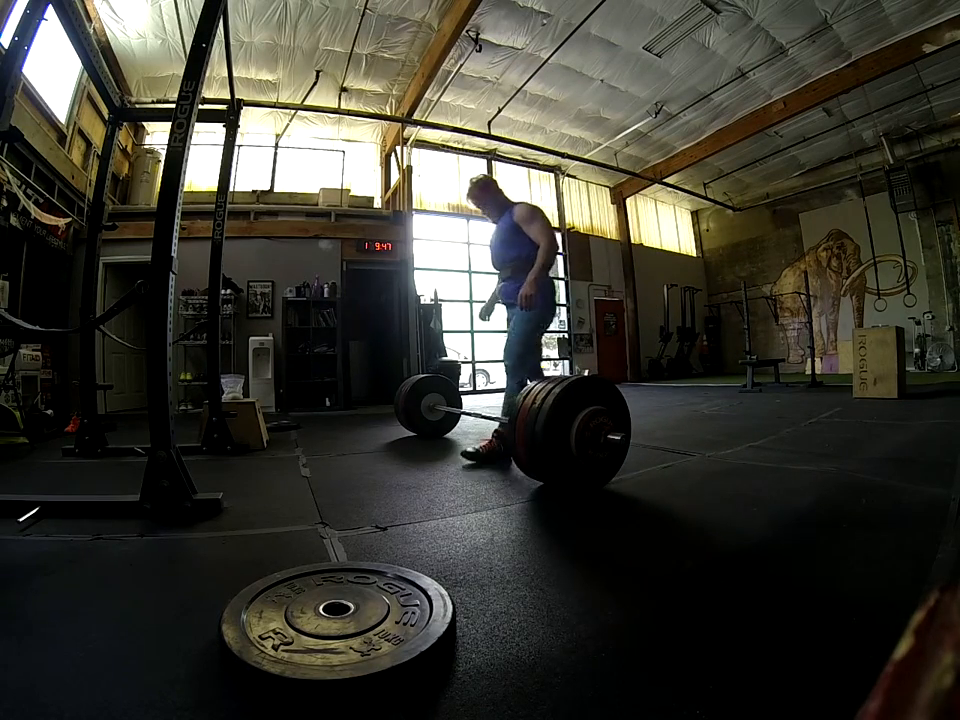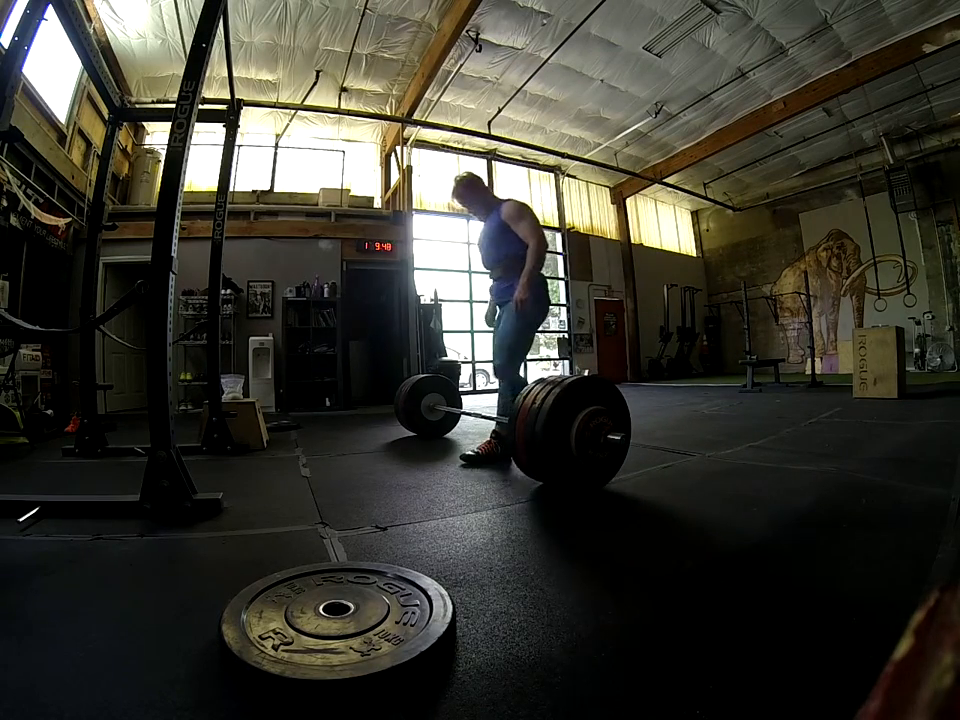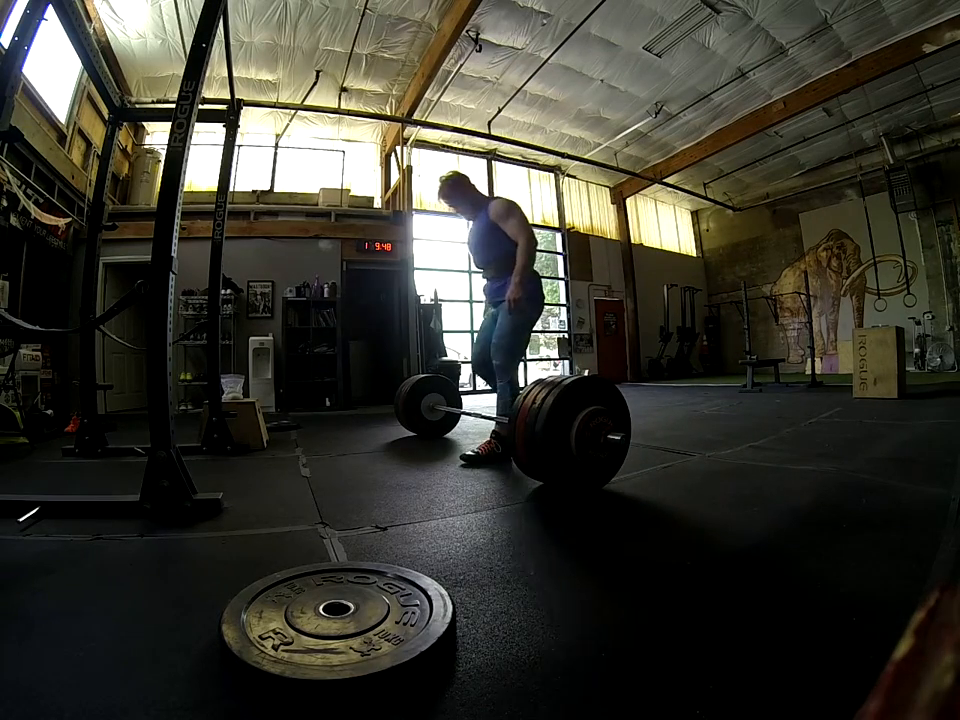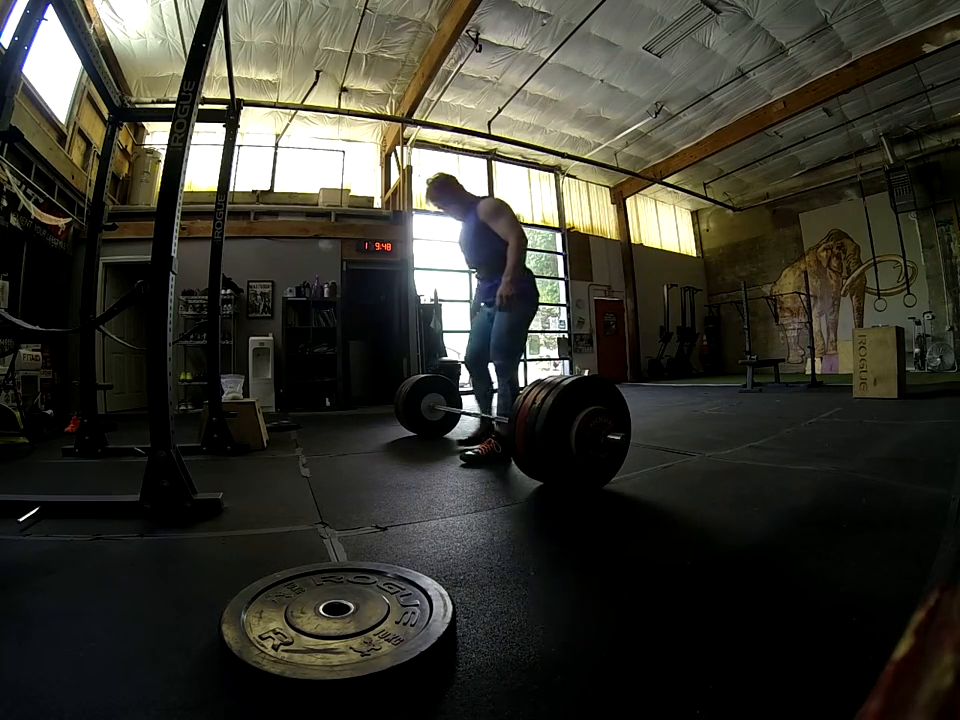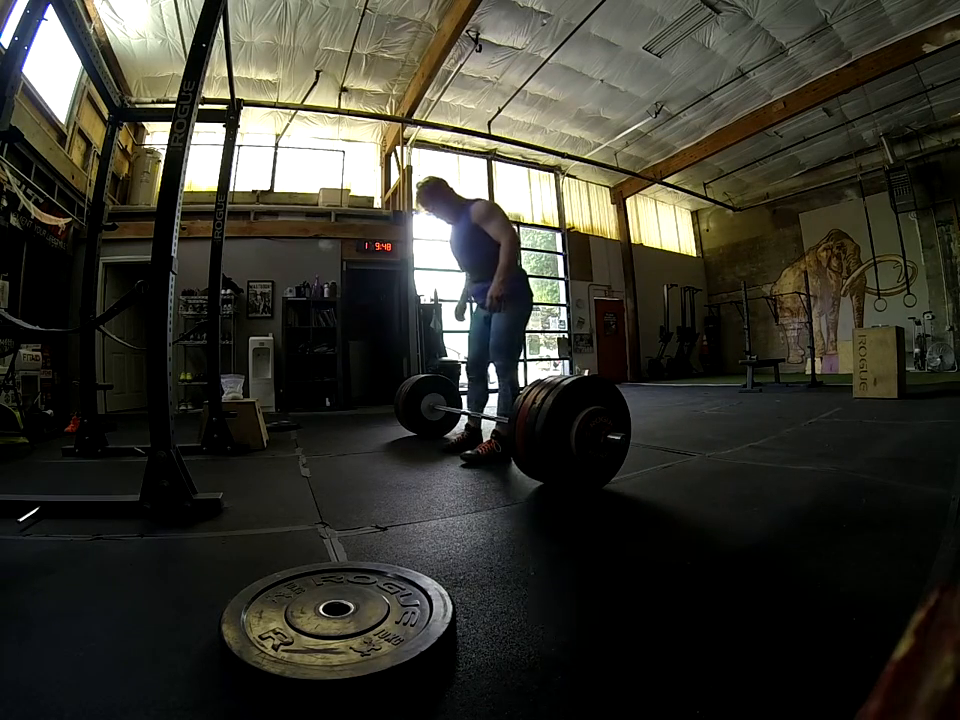
dt=0.1s
person 1, frame 1
left shoulder: (523, 212)
right shoulder: (500, 228)
left elbow: (549, 244)
left wrist: (533, 281)
right wrist: (491, 301)
left hip: (533, 300)
right hip: (515, 303)
left knee: (514, 366)
right knee: (530, 368)
left ankle: (503, 439)
person 1, frame 2
left shoulder: (510, 209)
right shoulder: (489, 226)
left elbow: (538, 242)
left wrist: (525, 284)
right wrist: (491, 304)
left hip: (525, 299)
right hip: (505, 302)
left knee: (504, 365)
right knee: (505, 366)
left ankle: (501, 439)
person 1, frame 3
left shoulder: (499, 207)
right shoulder: (477, 225)
left elbow: (527, 240)
left wrist: (518, 283)
right wrist: (487, 303)
left hip: (519, 297)
right hip: (499, 301)
left knee: (503, 365)
right knee: (480, 361)
left ankle: (502, 439)
person 1, frame 4
left shoulder: (488, 207)
right shoulder: (467, 223)
left elbow: (517, 239)
left wrist: (508, 281)
right wrist: (477, 299)
left hip: (514, 296)
right hip: (491, 300)
left knee: (503, 365)
right knee: (473, 361)
left ankle: (500, 440)
right ankle: (487, 425)
person 1, frame 5
left shoulder: (480, 209)
right shoulder: (458, 227)
left elbow: (510, 240)
left wrist: (500, 282)
right wrist: (464, 299)
left hip: (508, 296)
right hip: (484, 301)
left knee: (503, 366)
right knee: (474, 365)
left ankle: (501, 439)
right ankle: (473, 430)
